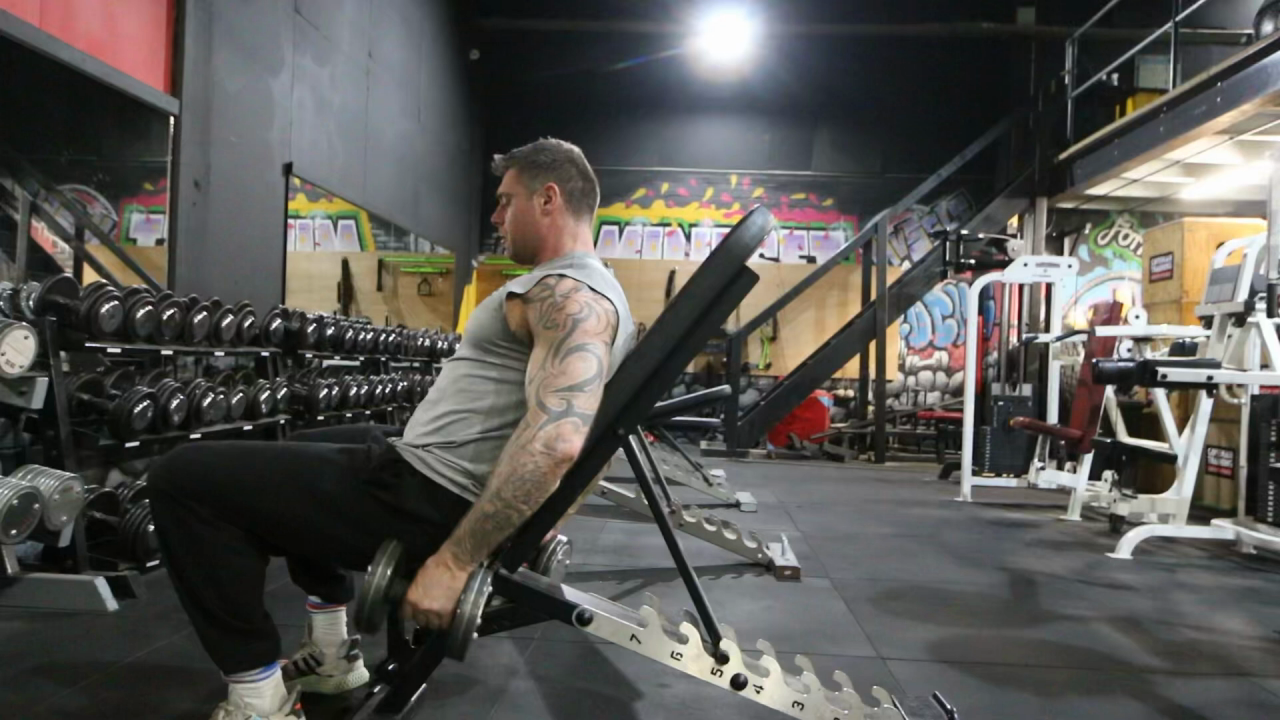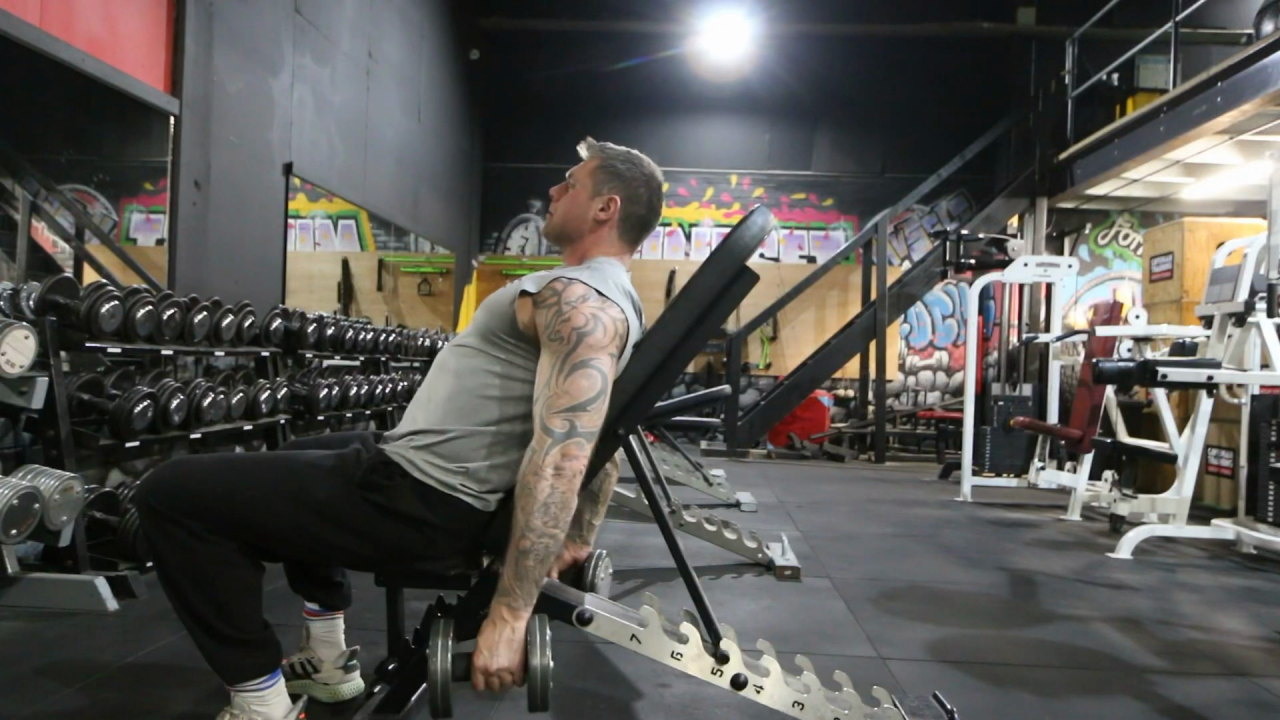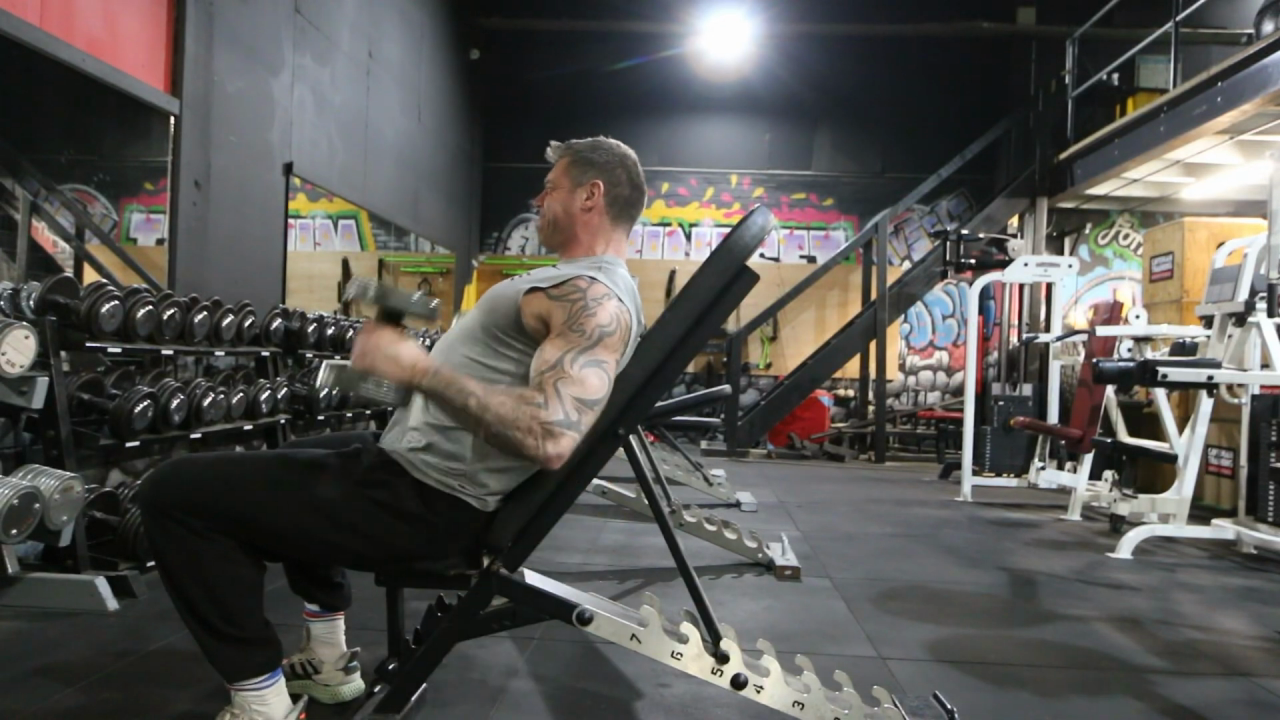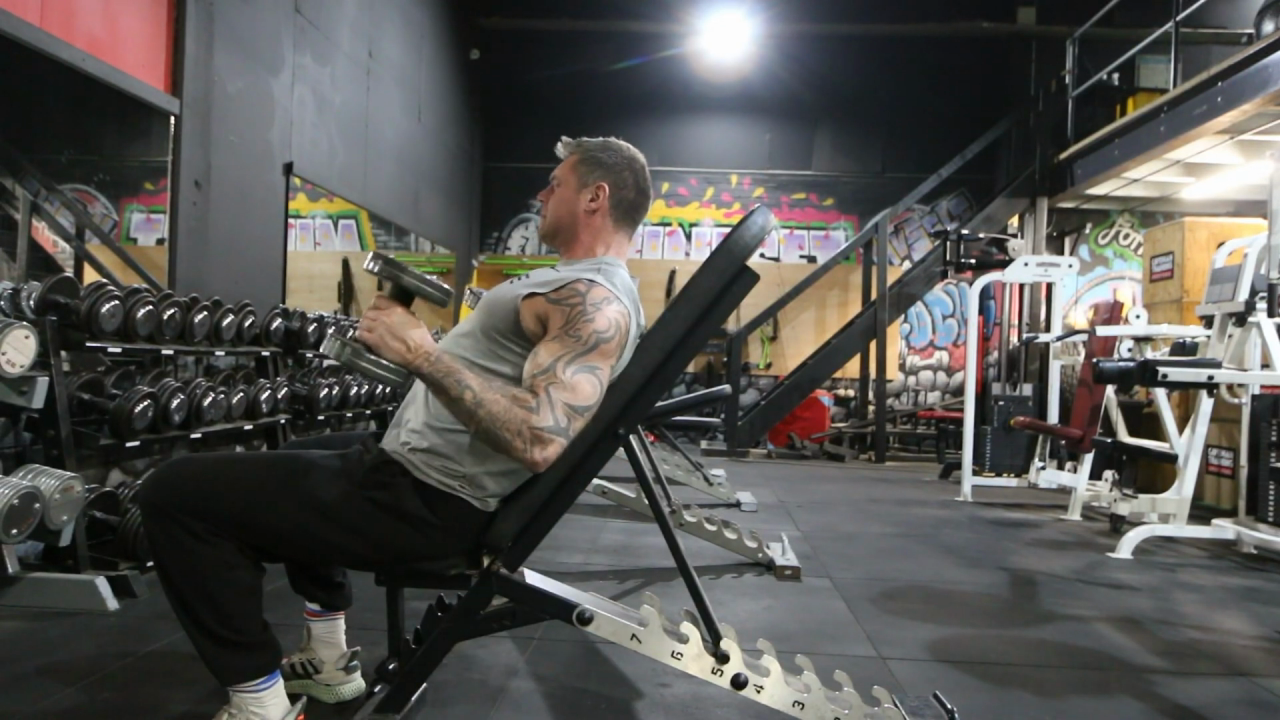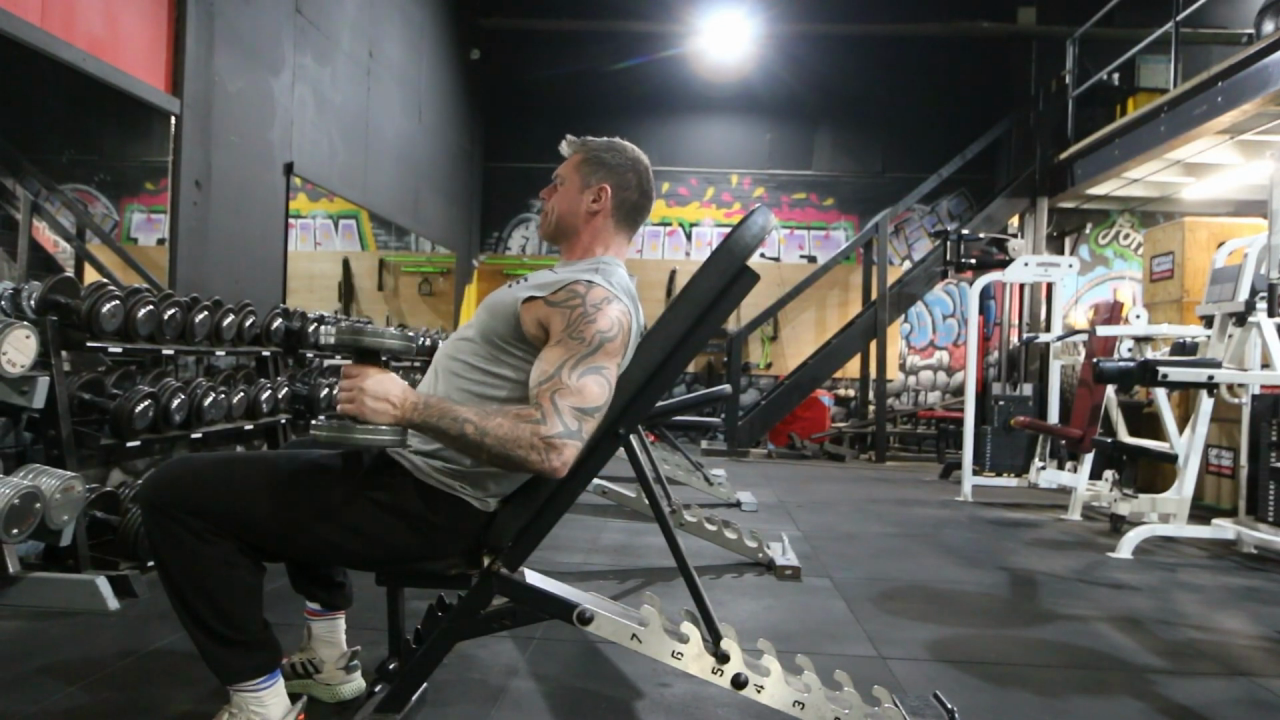
dt=1s
person 1, frame 1
left shoulder: (570, 296)
right shoulder: (588, 295)
left elbow: (555, 441)
right elbow: (585, 434)
left wrist: (453, 562)
left hip: (428, 499)
right hip: (434, 477)
left knee: (183, 478)
right knee: (303, 451)
right ankle: (330, 652)
person 1, frame 2
left shoulder: (579, 300)
right shoulder: (607, 300)
left elbow: (560, 455)
right elbow: (595, 444)
left wrist: (509, 615)
right wrist: (580, 540)
left hip: (419, 498)
right hip: (435, 483)
left knee: (171, 493)
right knee: (297, 459)
right ankle: (327, 660)
person 1, frame 3
left shoulder: (594, 300)
right shoulder: (587, 285)
left elbow: (548, 436)
left wrist: (418, 367)
right wrist: (422, 361)
left hip: (427, 500)
right hip: (429, 474)
left knee: (176, 492)
right knee: (293, 463)
right ankle: (327, 661)
person 1, frame 4
left shoulder: (595, 303)
right shoulder: (585, 285)
left elbow: (539, 438)
left wrist: (421, 352)
left hip: (427, 499)
right hip: (423, 468)
left knee: (175, 492)
right knee: (296, 459)
right ankle: (328, 661)
person 1, frame 5
left shoulder: (594, 304)
right shoulder: (582, 285)
left elbow: (552, 445)
left wrist: (407, 405)
left hip: (428, 499)
right hip: (422, 466)
left knee: (175, 492)
right knee: (297, 460)
right ankle: (328, 661)
